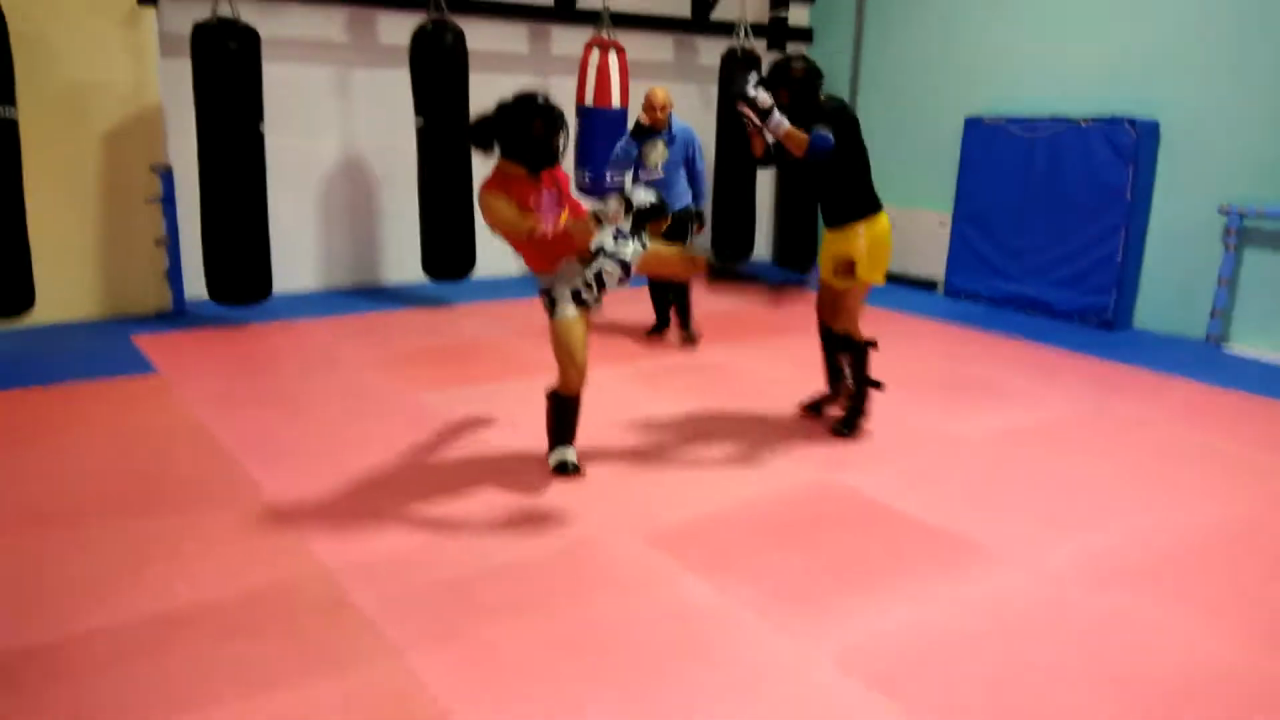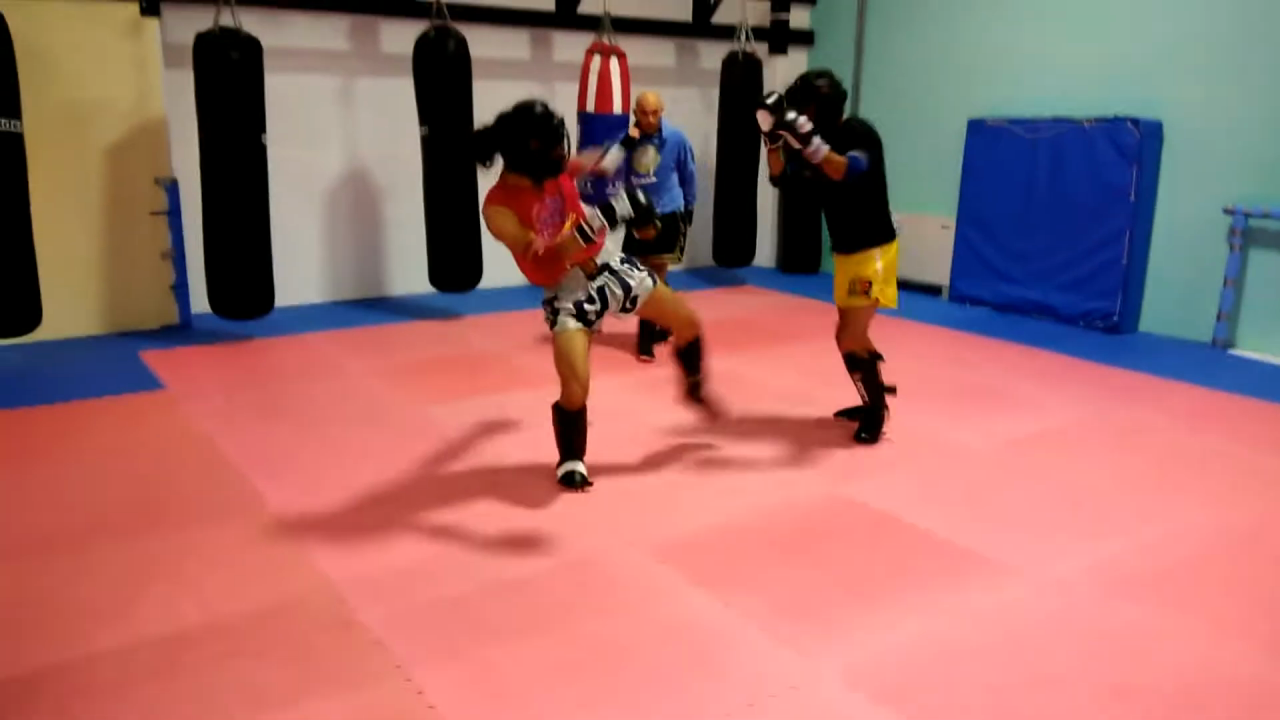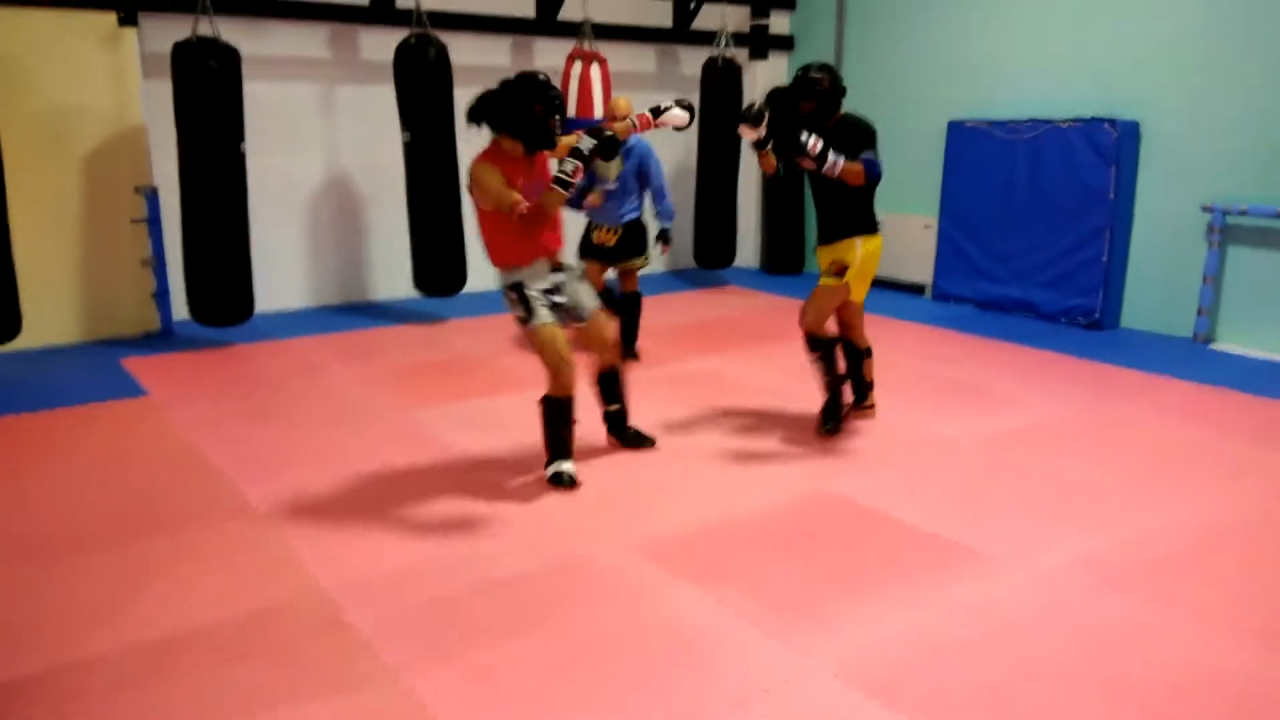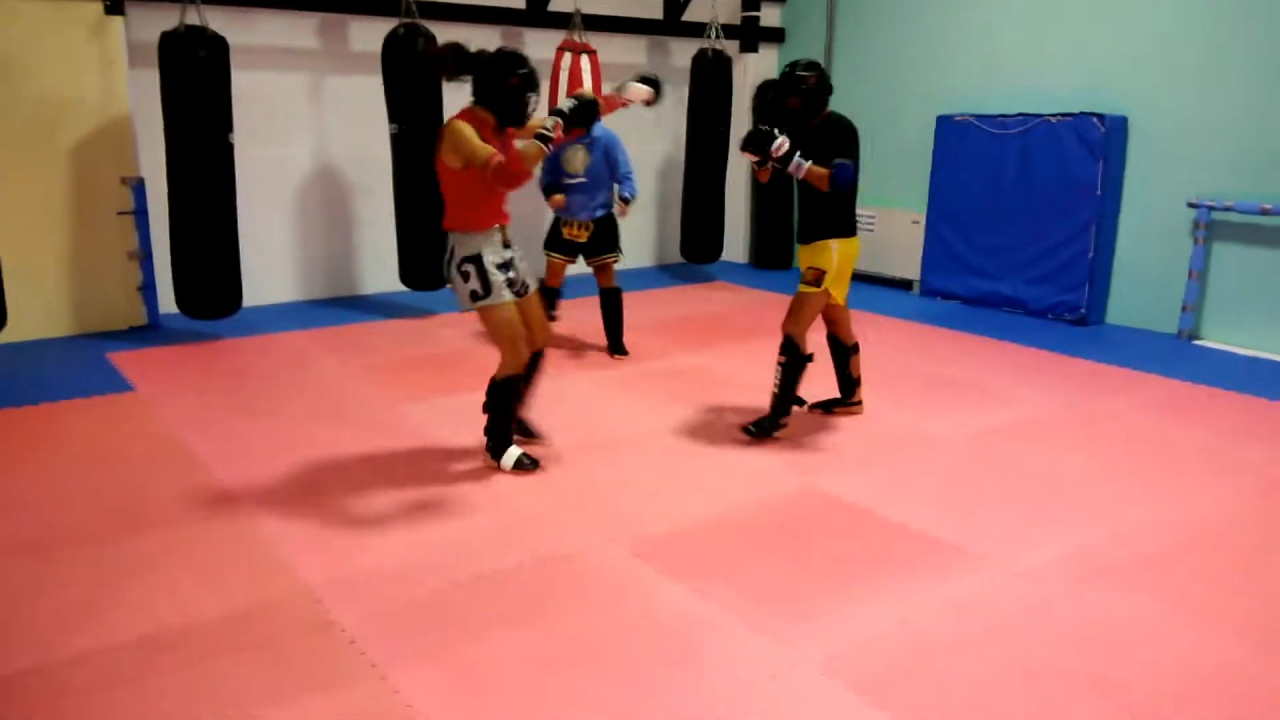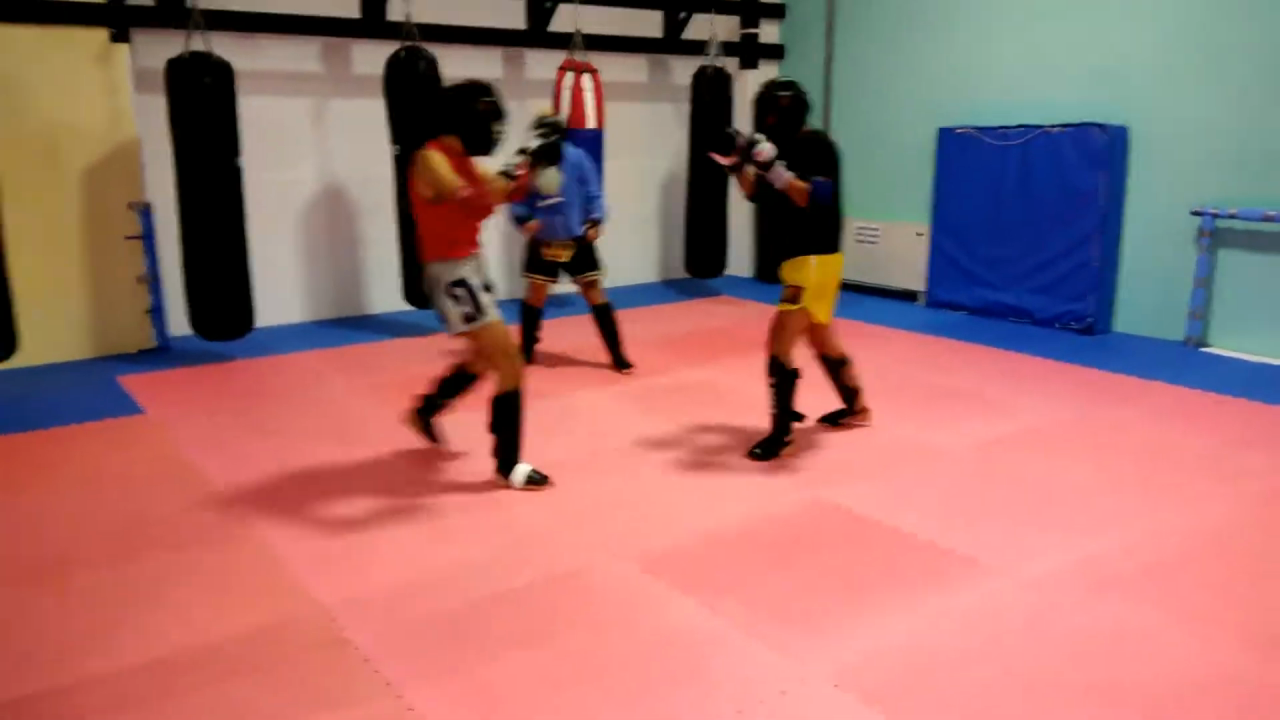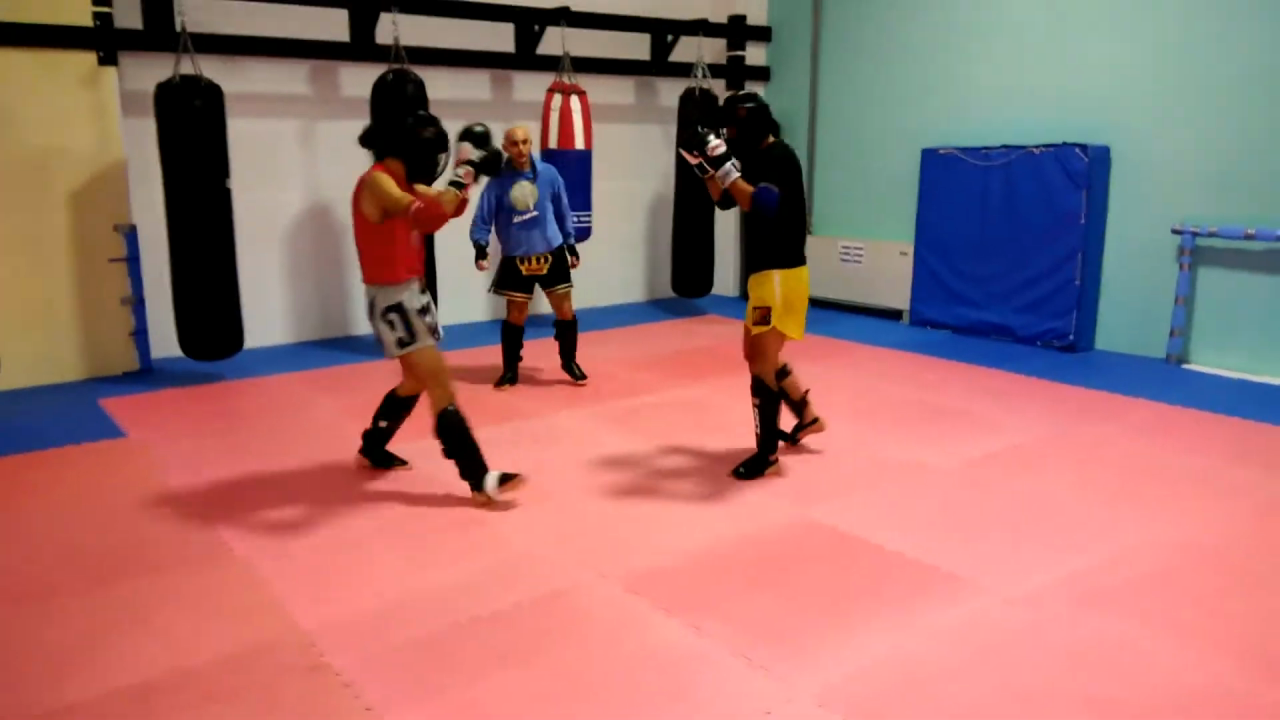
dt=0.2s
person 1, frame 1
left shoulder: (543, 165)
right shoulder: (495, 196)
right elbow: (548, 242)
right wrist: (610, 212)
left hip: (601, 246)
right hip: (560, 276)
left knee: (687, 264)
right knee: (573, 371)
right ankle: (561, 447)
person 1, frame 2
left shoulder: (555, 172)
right shoulder: (499, 209)
right elbow: (551, 261)
left wrist: (596, 170)
right wrist: (601, 218)
left hip: (607, 266)
right hip: (565, 294)
left knee: (687, 322)
right knee: (576, 388)
left ankle: (693, 388)
right ankle: (571, 461)
person 1, frame 3
left shoulder: (533, 149)
right shoulder: (488, 170)
left elbow: (590, 139)
right elbow: (532, 220)
right wrist: (572, 166)
left hip: (557, 269)
right hip: (525, 279)
left knee: (609, 346)
right knee: (561, 372)
left ankle: (618, 427)
right ankle: (558, 458)
person 1, frame 4
left shoulder: (497, 127)
right shoulder: (460, 131)
left elbow: (542, 134)
right elbow: (510, 175)
right wrist: (554, 125)
left hip: (498, 244)
right hip: (474, 252)
left knee: (538, 337)
right knee: (518, 350)
left ankle: (509, 413)
right ankle: (499, 445)
person 1, frame 5
left shoulder: (460, 158)
right shoulder: (431, 160)
left elbow: (506, 192)
right elbow: (476, 207)
left wrist: (526, 162)
right wrist: (521, 164)
left hip: (468, 270)
right hip: (454, 276)
left knee: (482, 359)
right knee: (509, 366)
left ankle: (425, 411)
right ankle: (510, 466)
person 1, frame 6
left shoulder: (404, 185)
right shoulder: (376, 183)
left elbow: (449, 205)
right elbow: (431, 214)
left wrist: (467, 166)
right wrist: (465, 171)
left hip: (413, 294)
right hip: (393, 300)
left knee: (417, 381)
right knee: (441, 387)
left ankle: (373, 444)
right ankle: (480, 478)
person 2, frame 1
left shoulder: (834, 111)
right shoulder: (803, 116)
left elbow: (814, 150)
right elbow: (767, 155)
left wrist: (769, 113)
right wrist: (755, 118)
left hip: (862, 226)
right hip: (837, 227)
left knee: (842, 318)
right knee: (825, 310)
left ankle: (858, 398)
right ankle: (839, 389)
person 2, frame 2
left shoulder: (860, 133)
right shoulder: (820, 137)
left elbow: (853, 174)
right elbow: (782, 179)
left wrist: (807, 141)
right wrist: (772, 136)
left hip: (873, 252)
right hip: (845, 253)
left knee: (850, 340)
right knee: (853, 335)
left ankle: (875, 412)
right ankle: (873, 403)
person 2, frame 3
left shoulder: (857, 130)
right shoulder: (811, 131)
left elbow: (870, 176)
right elbow: (773, 170)
left wrist: (825, 158)
right wrist: (761, 140)
left hip: (857, 242)
right hip: (830, 242)
left knee: (811, 319)
right knee: (849, 326)
left ankle: (834, 400)
right ankle: (863, 399)
person 2, frame 4
left shoulder: (840, 129)
right shoulder: (799, 130)
left elbow: (840, 183)
right elbow: (768, 178)
left wrist: (792, 160)
right wrist: (761, 156)
left hip: (834, 244)
right hip: (813, 242)
left knee: (793, 326)
right knee: (837, 324)
left ankle: (778, 414)
right ankle: (850, 397)
person 2, frame 5
left shoulder: (817, 146)
right shoulder: (786, 147)
left elbow: (816, 199)
right elbow: (757, 193)
left wrist: (772, 167)
right wrist: (738, 164)
left hip: (816, 260)
right hip: (799, 259)
left knee: (778, 344)
right knee: (822, 341)
left ankle: (781, 432)
right ankle: (855, 406)
person 2, frame 6
left shoulder: (778, 157)
right shoulder: (758, 157)
left elbow: (761, 207)
right elbow: (724, 199)
left wrist: (724, 164)
right wrist: (705, 165)
left hip: (780, 275)
right hip: (766, 273)
left knee: (762, 364)
right knee: (757, 355)
left ankle: (766, 452)
right ankle: (807, 417)
person 3, frame 1
left shoulder: (685, 135)
right shoulder: (638, 133)
left elbow: (697, 174)
right elbow: (617, 167)
left wrist: (699, 210)
right wrist: (635, 136)
left hip: (676, 213)
left ankle: (685, 325)
right ankle: (662, 320)
person 3, frame 2
left shoulder: (675, 140)
right shoulder: (627, 141)
left elbow: (689, 177)
left wrist: (687, 211)
right wrist: (625, 146)
left hip: (666, 219)
left knee: (654, 280)
left ankle: (646, 342)
right ankle: (659, 329)
person 3, frame 3
left shoulder: (640, 149)
left elbow: (656, 185)
right elbow: (578, 181)
left wrist: (665, 225)
right wrist: (584, 197)
left hip: (628, 225)
right hip: (597, 225)
left knee: (628, 285)
right knee: (592, 282)
left ankle: (628, 344)
right ankle: (619, 313)
person 3, frame 4
left shoulder: (608, 140)
right shoulder: (560, 141)
left elbow: (625, 175)
right elbow: (547, 174)
left wrist: (624, 198)
right wrist: (550, 192)
left hip: (599, 221)
right hip: (564, 222)
left knee: (607, 282)
right knee: (552, 278)
left ankle: (616, 341)
person 3, frame 5
left shoulder: (578, 159)
left elbow: (593, 195)
right elbow: (518, 200)
left wrist: (595, 222)
right wrist: (524, 220)
left hip: (577, 241)
right hip: (543, 243)
left knee: (596, 299)
right knee: (534, 299)
left ankle: (617, 354)
right ankle: (526, 350)
person 3, frame 6
left shoulder: (549, 174)
right shoulder: (498, 182)
left elbow: (562, 211)
right elbow: (483, 219)
left wrist: (570, 244)
right wrist: (480, 247)
left hip: (552, 254)
right hip: (516, 259)
left knee: (565, 312)
right knee: (516, 316)
left ankle: (570, 362)
right ankle: (510, 370)
